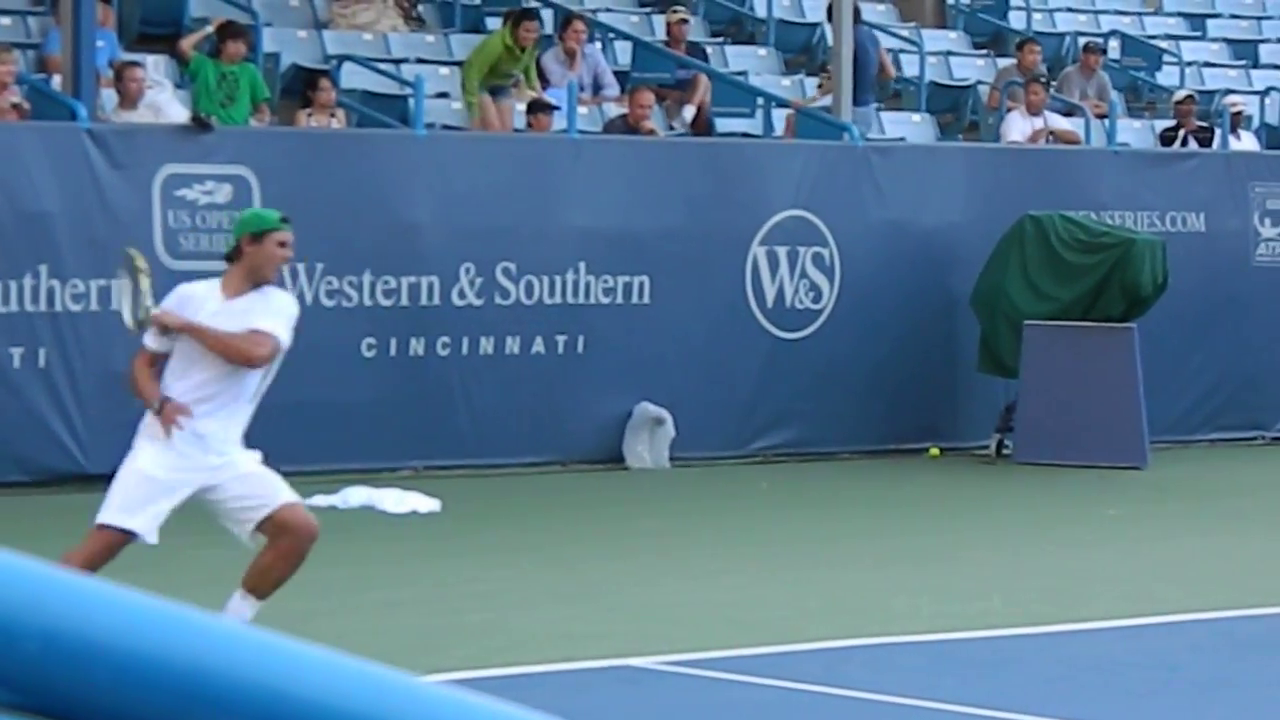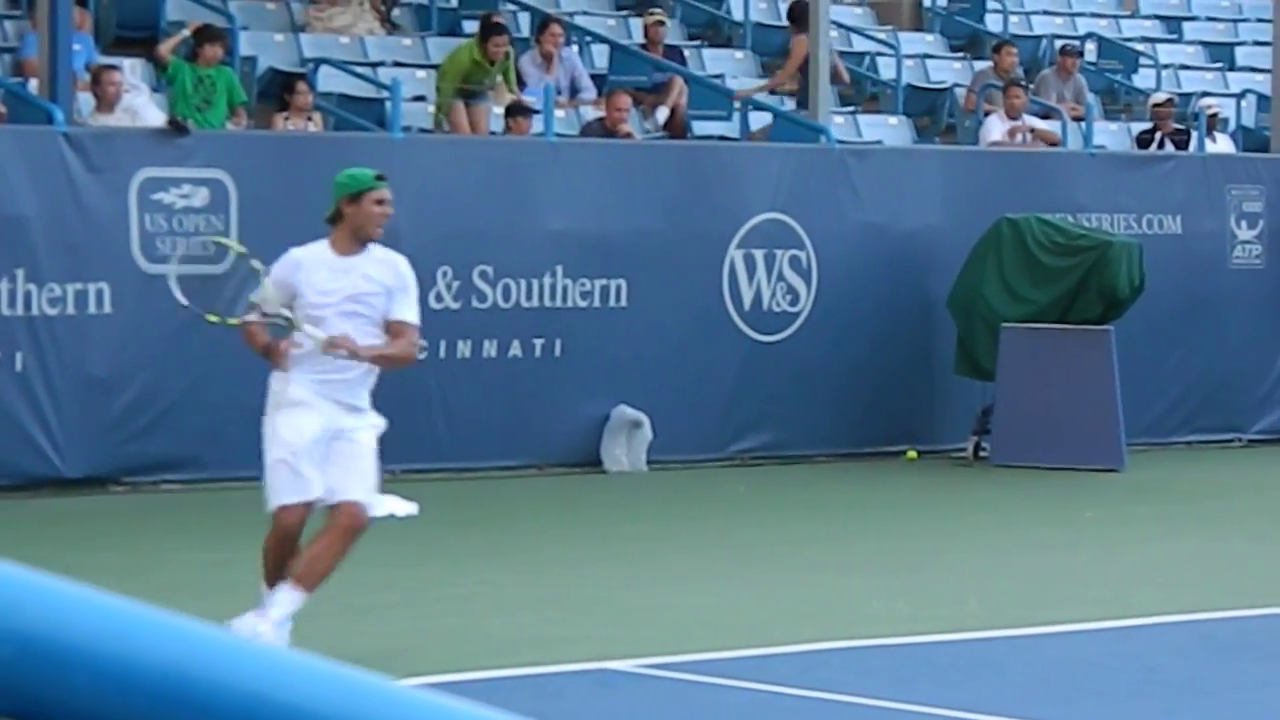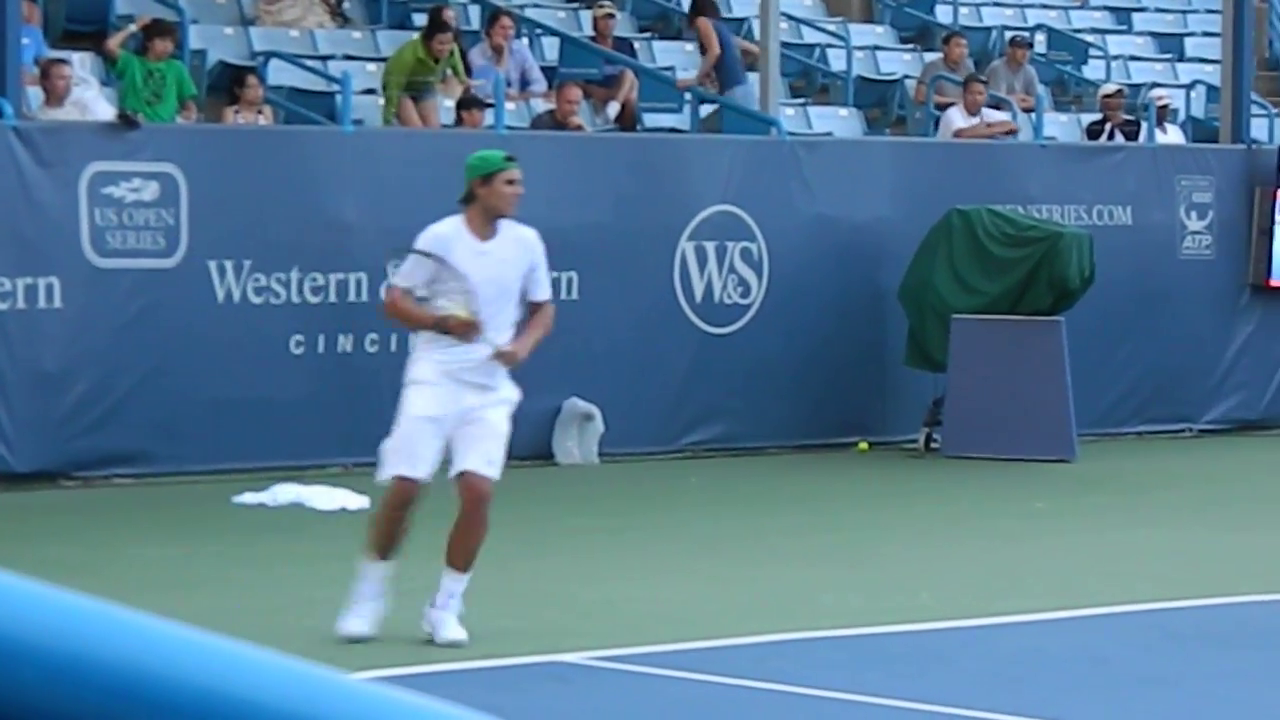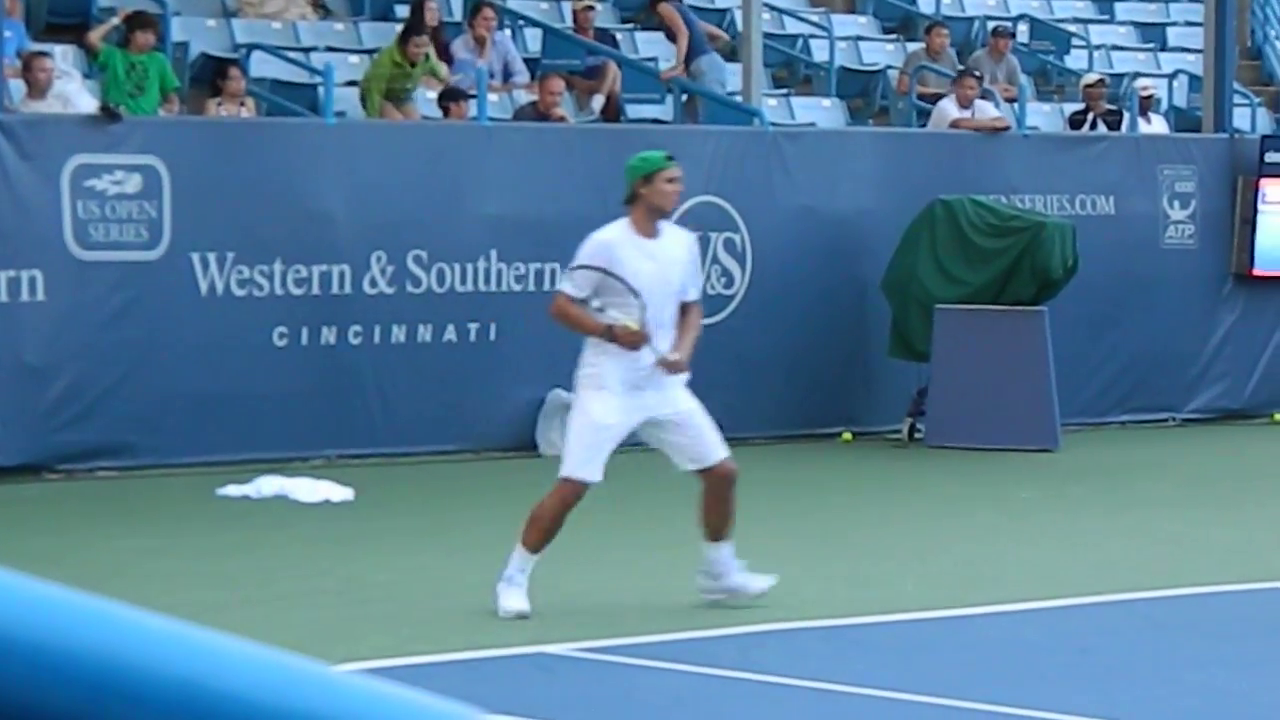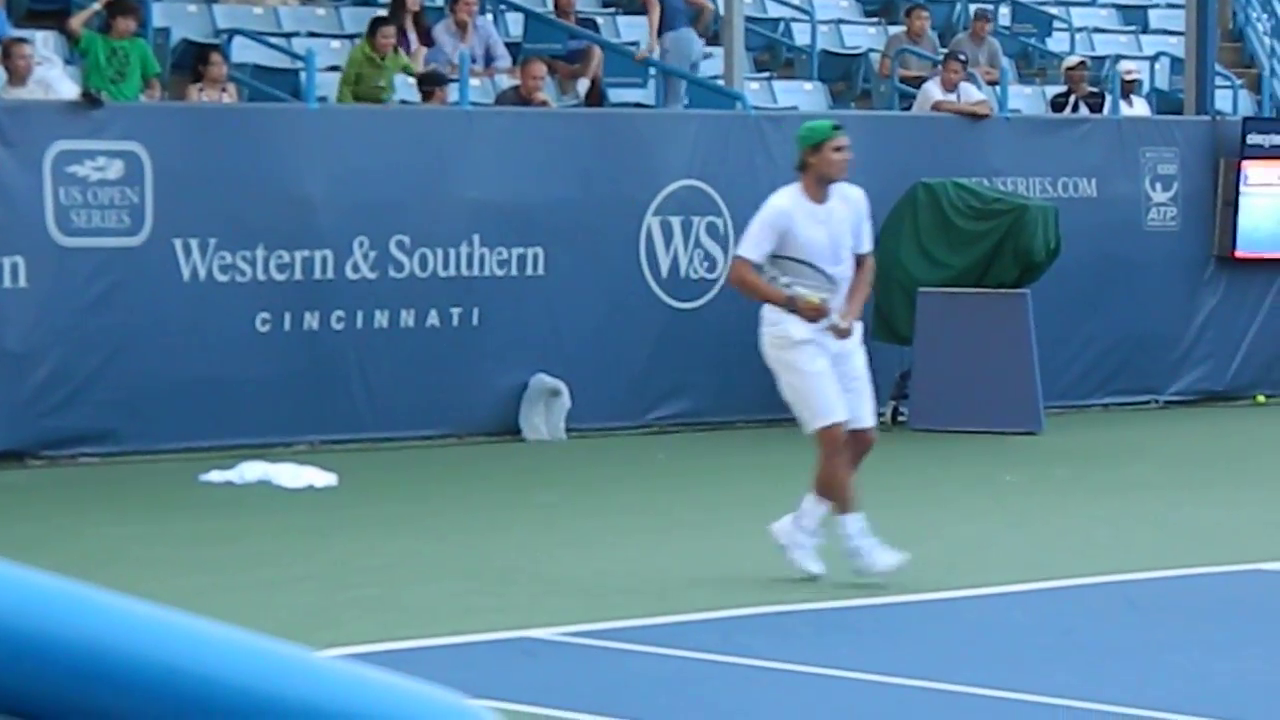
dt=0.3s
person 1, frame 1
left shoulder: (280, 303)
right shoulder: (187, 295)
left elbow: (256, 354)
right elbow: (142, 366)
left wrist: (186, 324)
right wrist: (159, 404)
left hip: (225, 457)
right hip: (165, 444)
left knee: (301, 527)
right knee: (103, 541)
person 1, frame 2
left shoulder: (395, 267)
right shoulder: (297, 260)
left elbow: (408, 346)
right elbow: (254, 321)
left wrist: (368, 352)
right wrist: (268, 347)
left hip: (354, 411)
right hip: (298, 401)
left knee: (350, 518)
right knee: (290, 516)
left ankle: (273, 621)
right ankle: (274, 610)
person 1, frame 3
left shoulder: (527, 243)
right shoulder: (438, 236)
left elbow: (542, 309)
right elbow: (394, 300)
left wrist: (523, 346)
right wrist: (441, 323)
left hip: (491, 388)
right hip: (433, 379)
left knee: (476, 491)
right knee: (403, 489)
left ankle: (445, 608)
right ankle: (368, 593)
person 1, frame 4
left shoulder: (686, 242)
right shoulder: (605, 242)
left elbow: (691, 310)
right elbow: (561, 306)
left wrist: (683, 350)
right wrist: (613, 333)
left hip: (663, 384)
right hip: (607, 382)
left knee: (722, 470)
right knee: (572, 486)
left ankle: (721, 569)
right ankle: (513, 579)
person 1, frame 5
left shoulder: (854, 198)
right shoulder: (780, 208)
left elbow: (864, 263)
right elbow: (739, 272)
left wrist: (851, 312)
right wrist: (792, 303)
left hip: (839, 336)
right hip: (792, 335)
left knee: (861, 439)
right knee: (834, 434)
left ankle: (798, 526)
right ankle: (856, 541)
